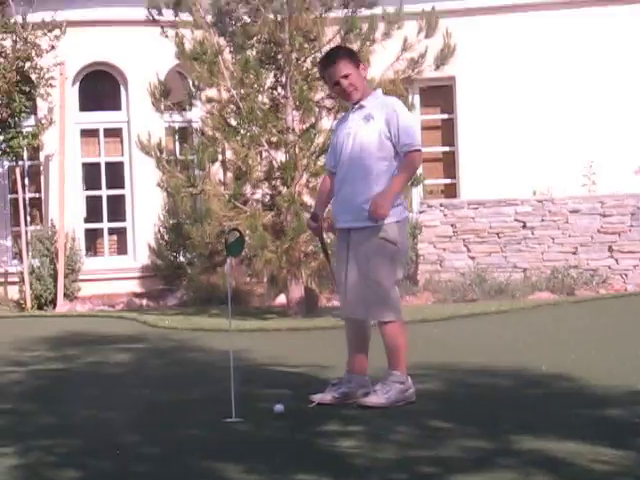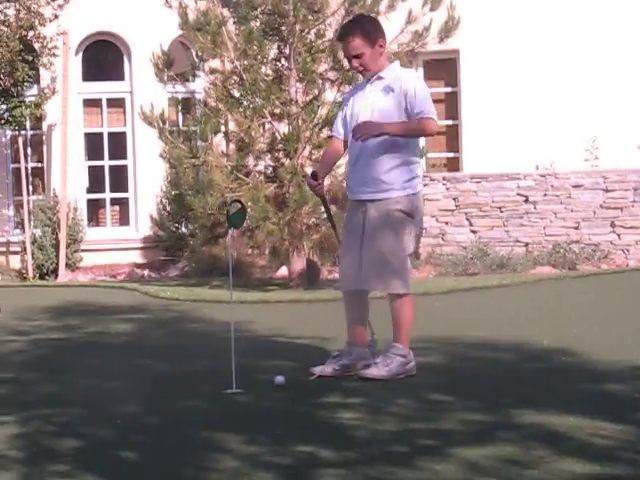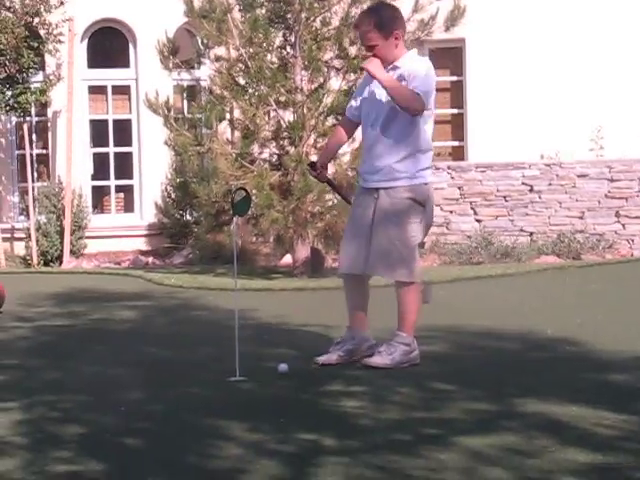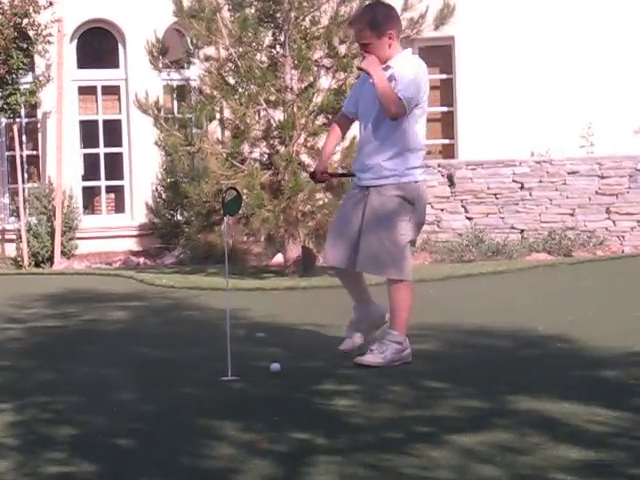
dt=0.2s
person 1, frame 1
left shoulder: (389, 108)
right shoulder: (341, 124)
left elbow: (414, 156)
right elbow: (332, 174)
left wrist: (388, 196)
right wrist: (318, 211)
left hip: (380, 226)
right hip: (347, 226)
left knee: (383, 303)
right knee: (353, 305)
left ankle: (400, 380)
right ankle: (355, 378)
person 1, frame 2
left shoulder: (406, 80)
right shoulder: (354, 94)
left elbow: (428, 125)
right elbow: (339, 141)
left wrist: (383, 128)
right wrist: (319, 174)
left hip: (396, 196)
right hip: (359, 197)
left knee: (394, 275)
right knee: (353, 276)
left ankle: (401, 354)
right ankle: (356, 350)
person 1, frame 3
left shoulder: (419, 68)
right shoulder: (368, 81)
left elbow: (415, 105)
right elbow: (348, 124)
left wrist: (381, 76)
right wrist: (323, 158)
left hip: (406, 185)
right hip: (369, 185)
left knee: (402, 264)
right knee: (352, 262)
left ankle: (405, 343)
right ankle: (357, 336)
person 1, frame 4
left shoulder: (412, 68)
right shoulder: (367, 77)
left elbow: (395, 109)
right elbow: (344, 119)
left wrist: (376, 73)
right wrist: (323, 159)
left hip: (398, 183)
right hip: (362, 181)
left knee: (394, 262)
right knee: (338, 255)
left ankle: (396, 341)
right ankle: (369, 314)
